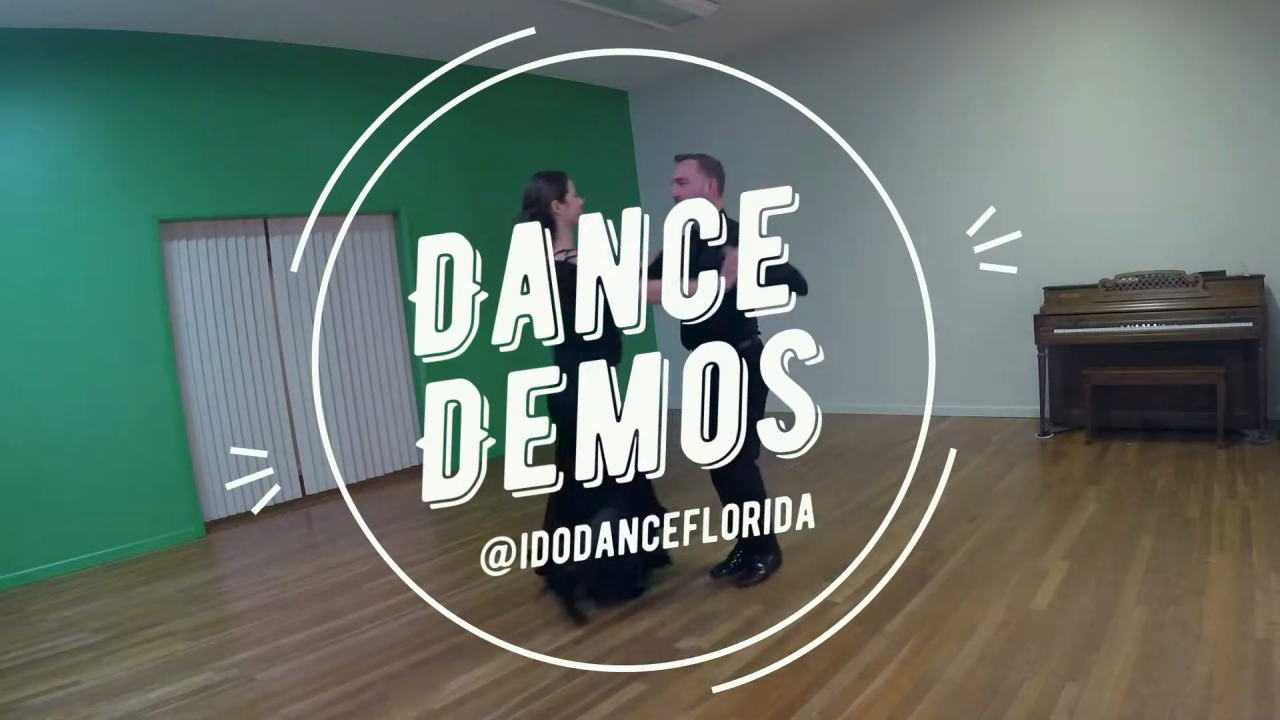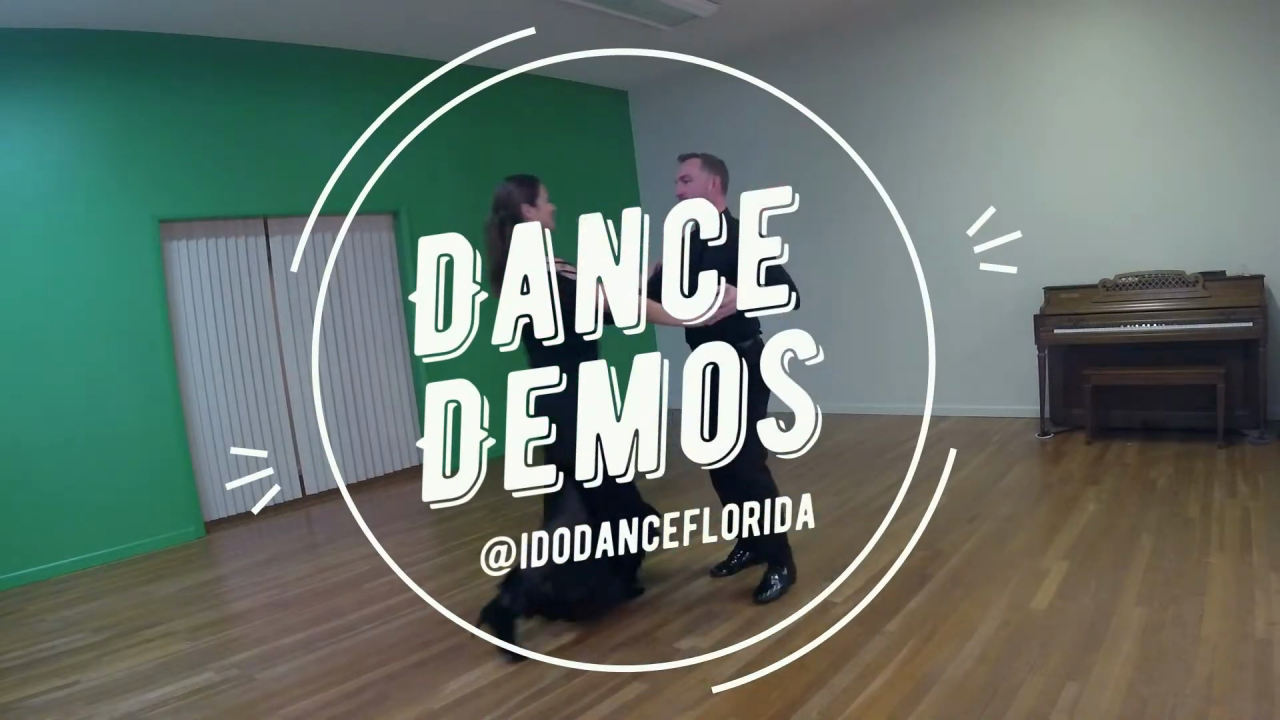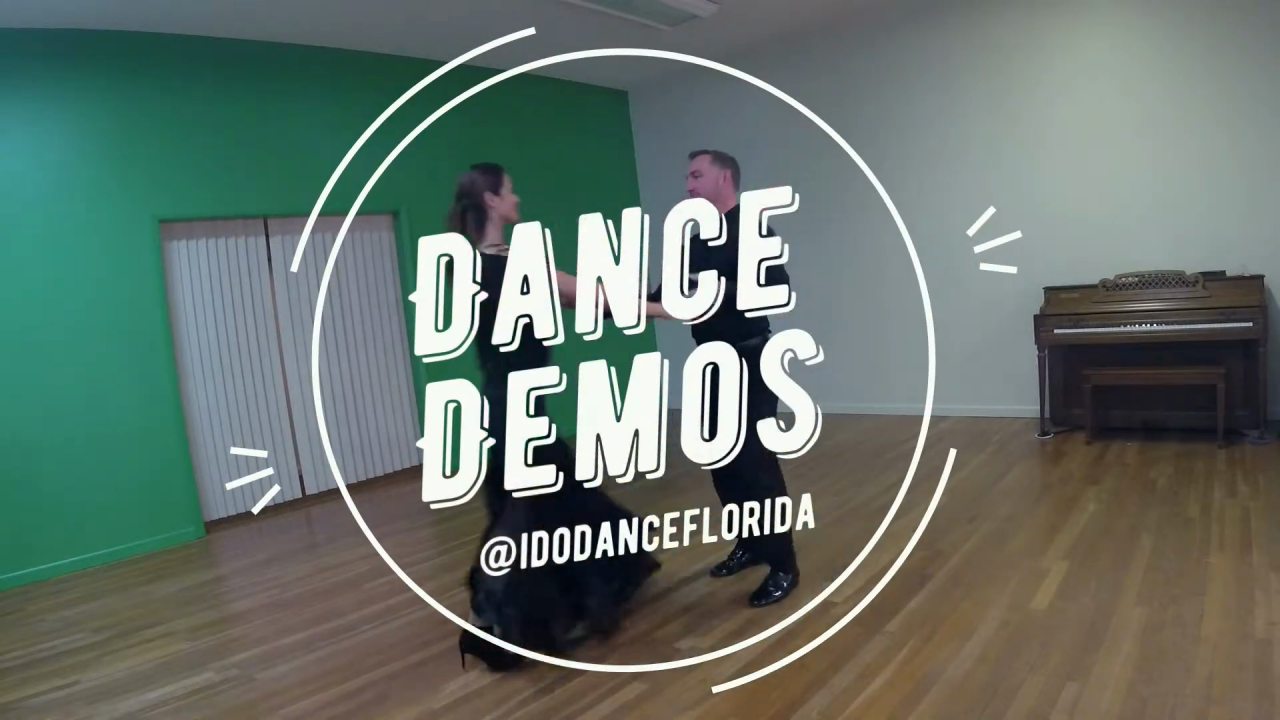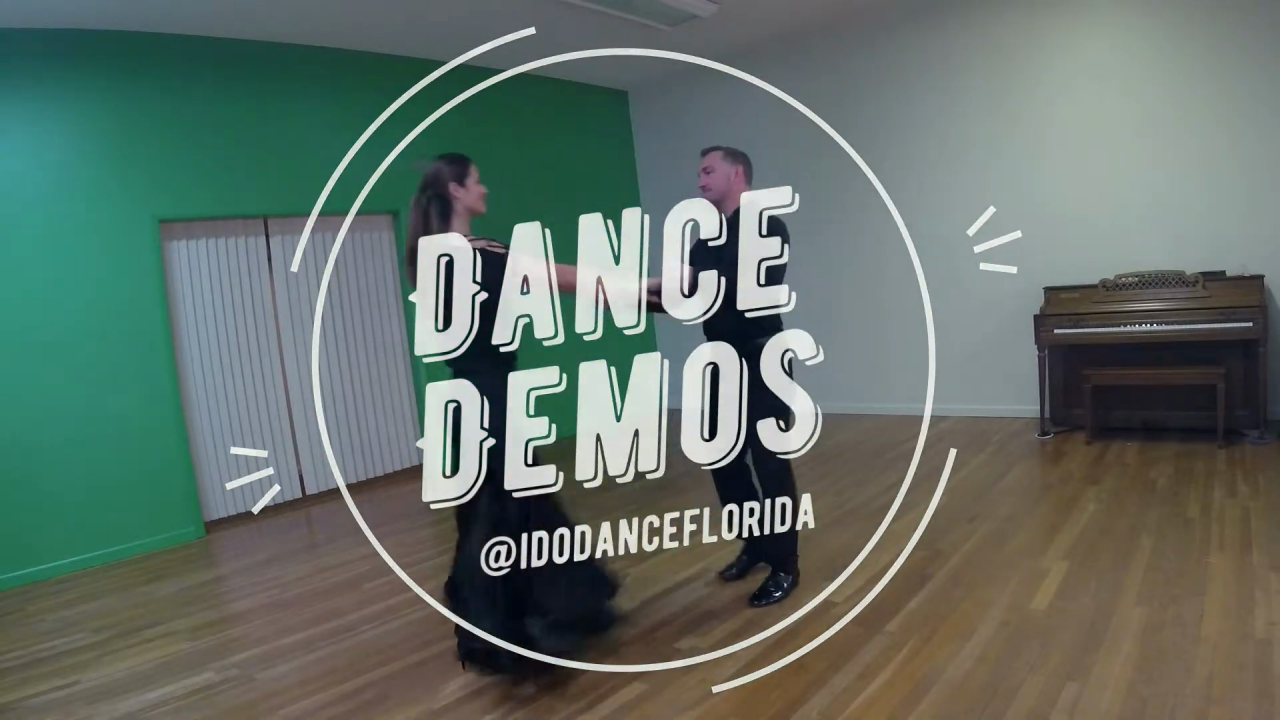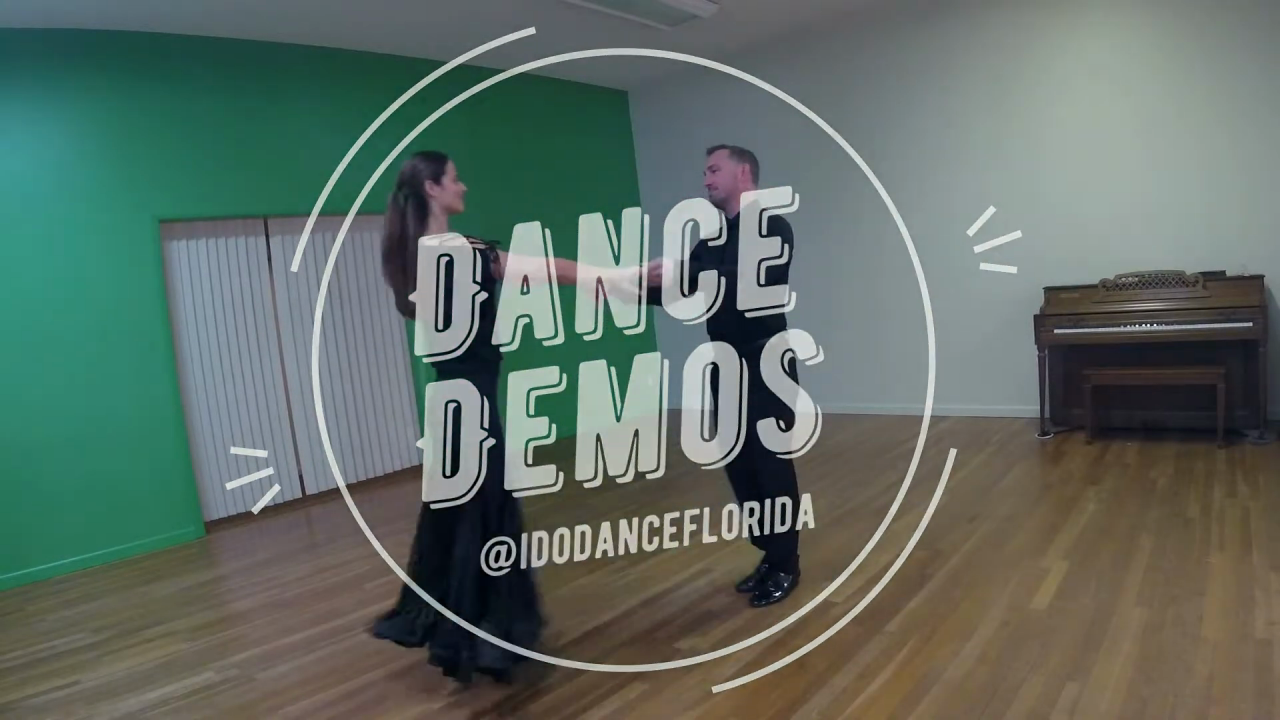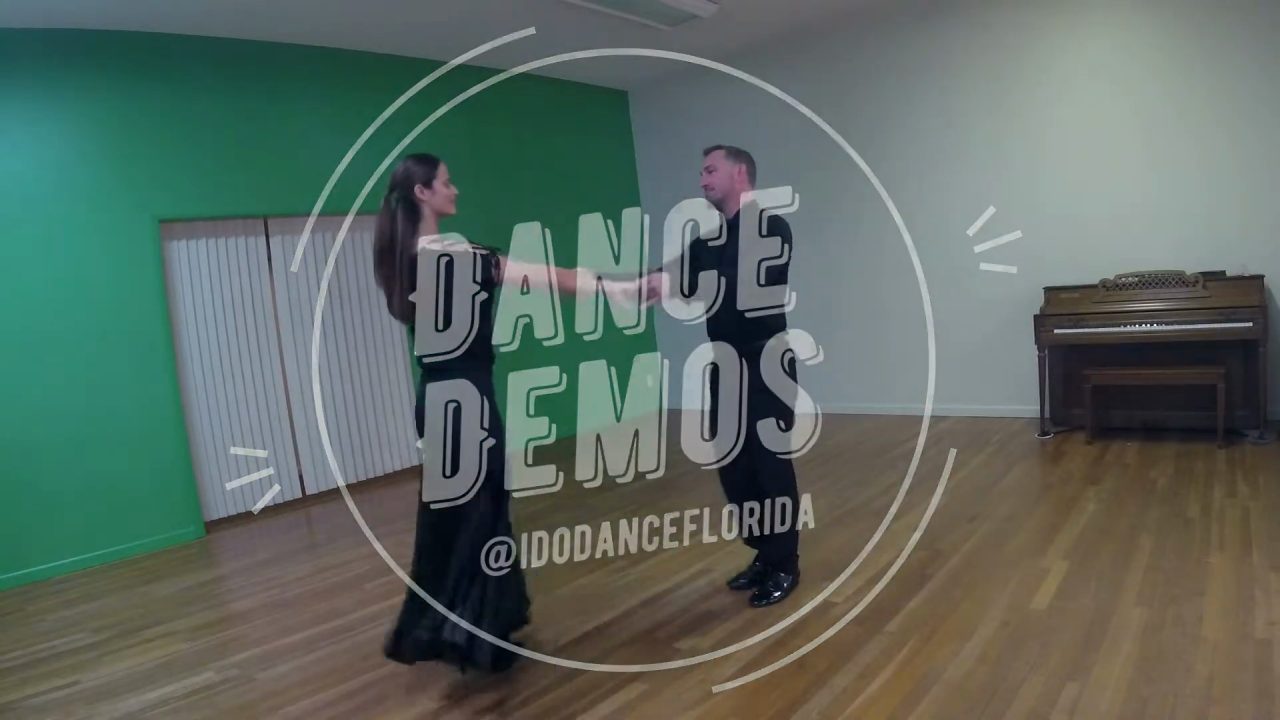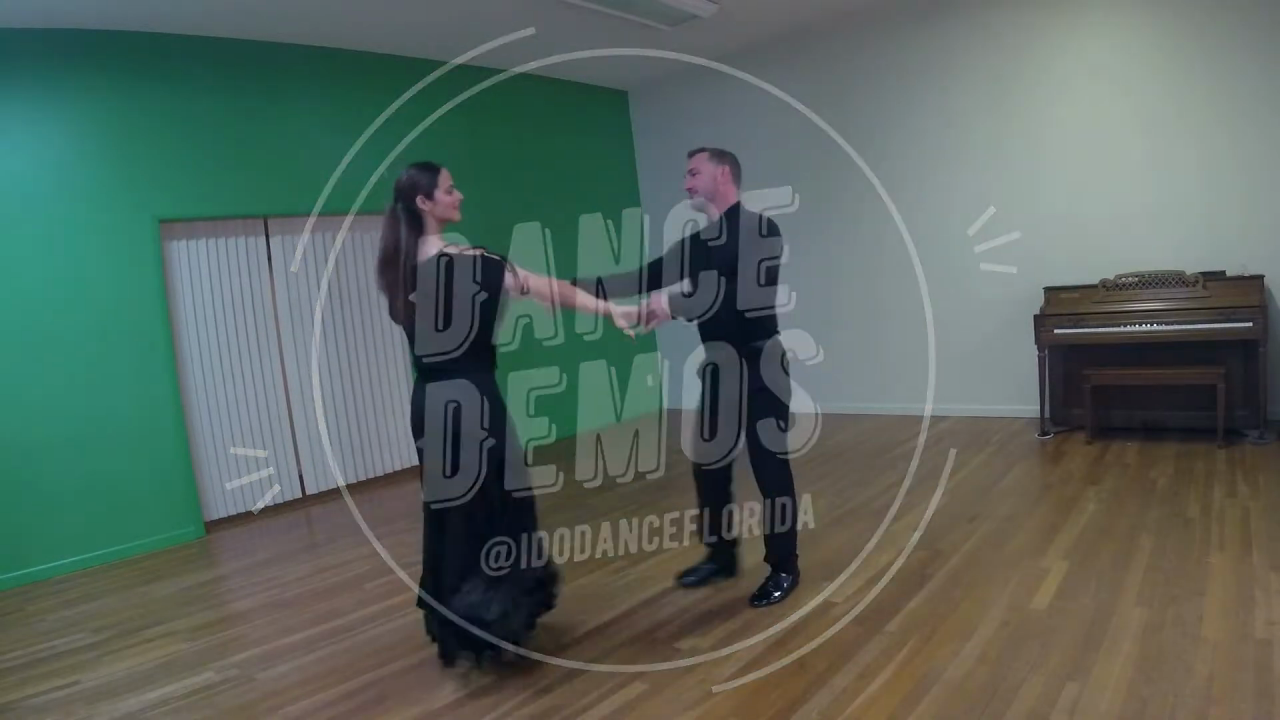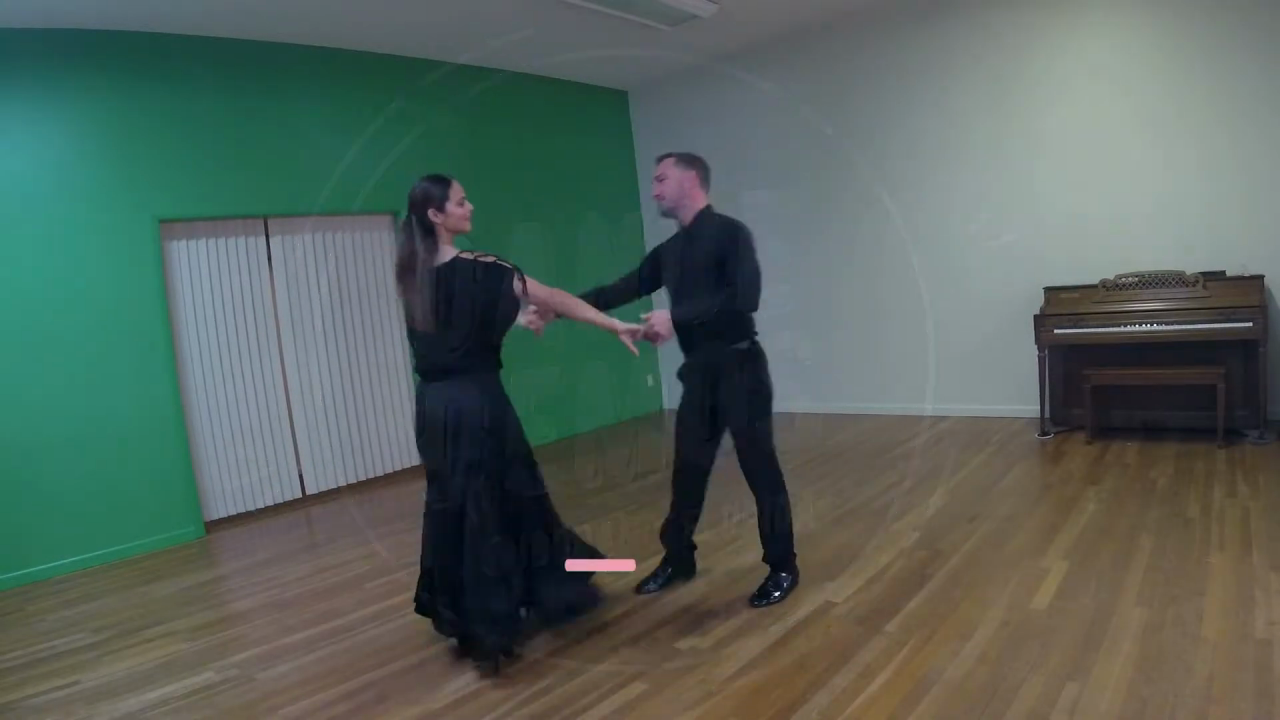
dt=0.2s
person 1, frame 1
left shoulder: (556, 263)
right shoulder: (574, 268)
left hip: (573, 387)
left knee: (586, 483)
right knee: (615, 486)
left ankle: (575, 573)
right ankle: (576, 578)
person 1, frame 2
right shoulder: (548, 274)
left elbow: (604, 294)
right wrist: (706, 312)
left hip: (555, 397)
right hip: (564, 401)
left knee: (597, 493)
right knee: (577, 503)
left ankle: (610, 580)
right ankle: (512, 600)
person 1, frame 3
left shoulder: (481, 264)
right shoulder: (509, 262)
left elbow: (555, 297)
right wrist: (668, 309)
left hip: (509, 398)
left knee: (564, 497)
right knee: (523, 515)
left ankle: (587, 597)
right ankle: (490, 628)
person 1, frame 4
right shoulder: (478, 254)
left elbow: (510, 293)
right elbow: (563, 278)
left hip: (474, 395)
right hip: (487, 400)
left knee: (511, 509)
right knee: (499, 517)
right ankle: (490, 639)
person 1, frame 5
left shoulder: (415, 254)
right elbow: (546, 271)
right wrist: (619, 277)
left knee: (457, 516)
right knee: (481, 520)
left ankle: (452, 632)
right ankle: (476, 643)
person 1, frame 6
left shoulder: (404, 257)
right shoulder: (451, 255)
right elbow: (539, 277)
right wrist: (614, 287)
left knee: (451, 515)
right knee: (476, 517)
left ankle: (448, 628)
right ankle: (471, 637)
person 1, frame 7
left shoulder: (404, 265)
right shoulder: (463, 260)
right elbow: (545, 289)
left wrist: (509, 291)
right wrist: (613, 310)
left hip: (429, 401)
right hip: (471, 400)
left knee: (450, 511)
right knee: (496, 507)
left ankle: (460, 627)
right ankle: (484, 625)
person 1, frame 8
left shoulder: (415, 273)
right shoulder: (476, 269)
right elbow: (551, 298)
left wrist: (515, 317)
right wrist: (616, 325)
left hip: (432, 408)
right hip: (477, 403)
left knee: (452, 511)
right knee: (504, 504)
left ankle: (464, 622)
person 2, frame 1
left shoulder: (739, 239)
left elbow: (797, 285)
right elbow: (644, 287)
left hip: (741, 363)
left knee: (737, 458)
right knee: (719, 461)
left ankle: (765, 547)
right ankle: (747, 543)
person 2, frame 2
left shoulder: (742, 238)
right shoulder: (683, 245)
left elbow: (788, 293)
right elbow: (650, 298)
left hip: (743, 365)
left knee: (747, 461)
right knee: (719, 462)
left ankle: (779, 559)
right ankle: (750, 543)
person 2, frame 3
right shoulder: (695, 244)
left elbow: (779, 291)
right elbow: (661, 301)
left wrist: (726, 290)
left hip: (749, 363)
left knee: (757, 462)
right knee: (721, 462)
left ankle: (783, 565)
right ankle: (750, 543)
person 2, frame 4
left shoulder: (767, 229)
right shoulder: (707, 241)
left elbow: (765, 284)
left wrist: (701, 278)
left hip: (761, 363)
left knee: (770, 464)
right knee: (723, 461)
left ankle: (784, 565)
right ankle: (756, 543)
person 2, frame 5
left shoulder: (773, 228)
right shoulder: (711, 241)
left wrist: (681, 272)
left hip: (766, 364)
left knee: (772, 467)
right knee: (740, 467)
left ankle: (785, 565)
right ankle: (771, 554)
person 2, frame 6
left shoulder: (771, 229)
right shoulder: (707, 241)
left elbow: (754, 284)
right elbow: (670, 280)
left wrist: (679, 283)
left hip: (765, 365)
left knee: (771, 467)
right knee: (732, 467)
left ankle: (785, 565)
right ankle: (765, 554)
person 2, frame 7
left shoulder: (759, 230)
right shoulder: (696, 242)
left elbow: (752, 292)
right elbow: (647, 278)
left wrist: (677, 303)
right wrist: (584, 288)
left hip: (759, 365)
right hip: (719, 367)
left knee: (769, 467)
right knee: (708, 462)
left ankle: (783, 567)
right ankle: (721, 554)
person 2, frame 8
left shoulder: (729, 234)
right shoulder: (669, 251)
left elbow: (745, 298)
right elbow: (624, 289)
left wrist: (676, 317)
left hip: (741, 369)
right hip: (699, 372)
left knee: (759, 468)
right knee: (687, 469)
left ankle: (782, 567)
right ankle: (678, 557)
